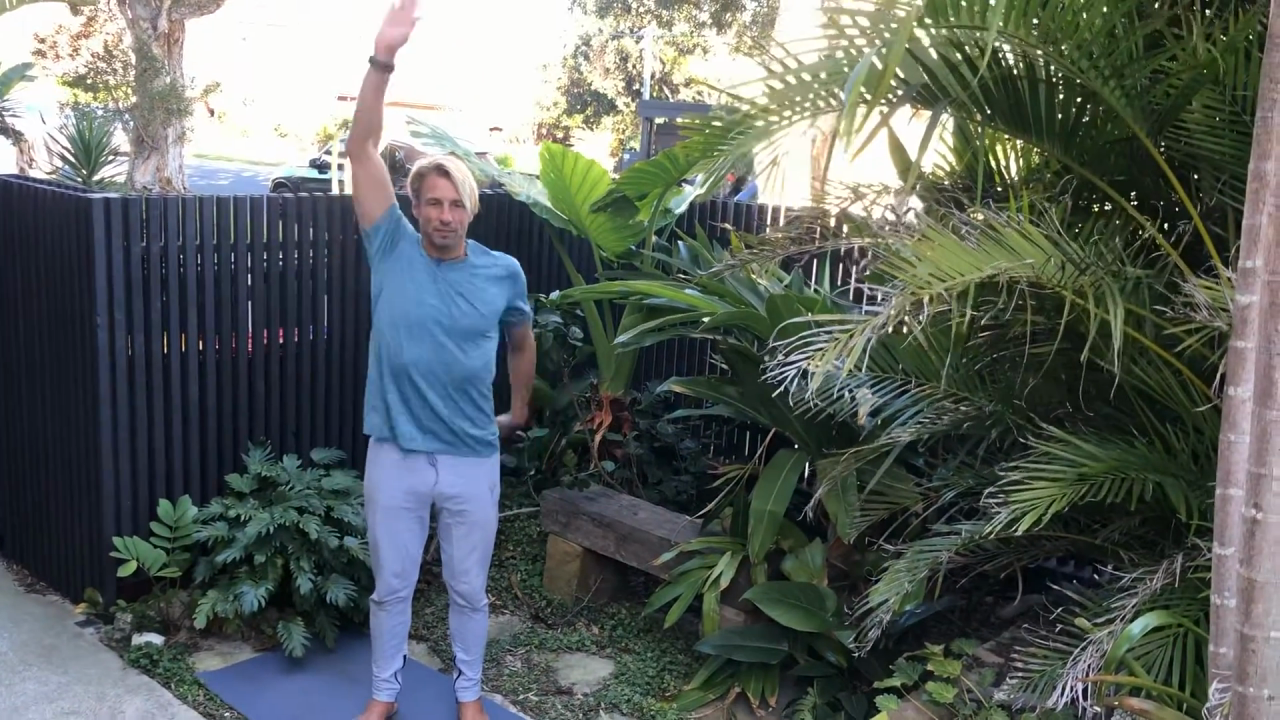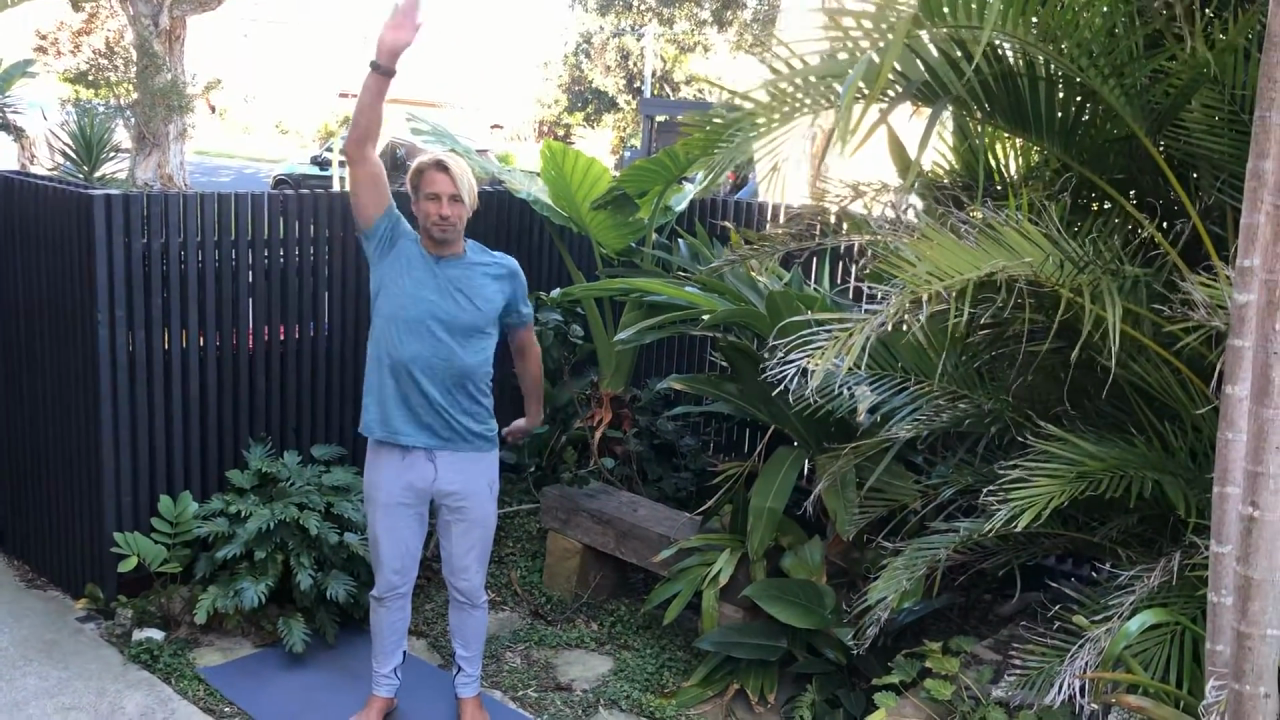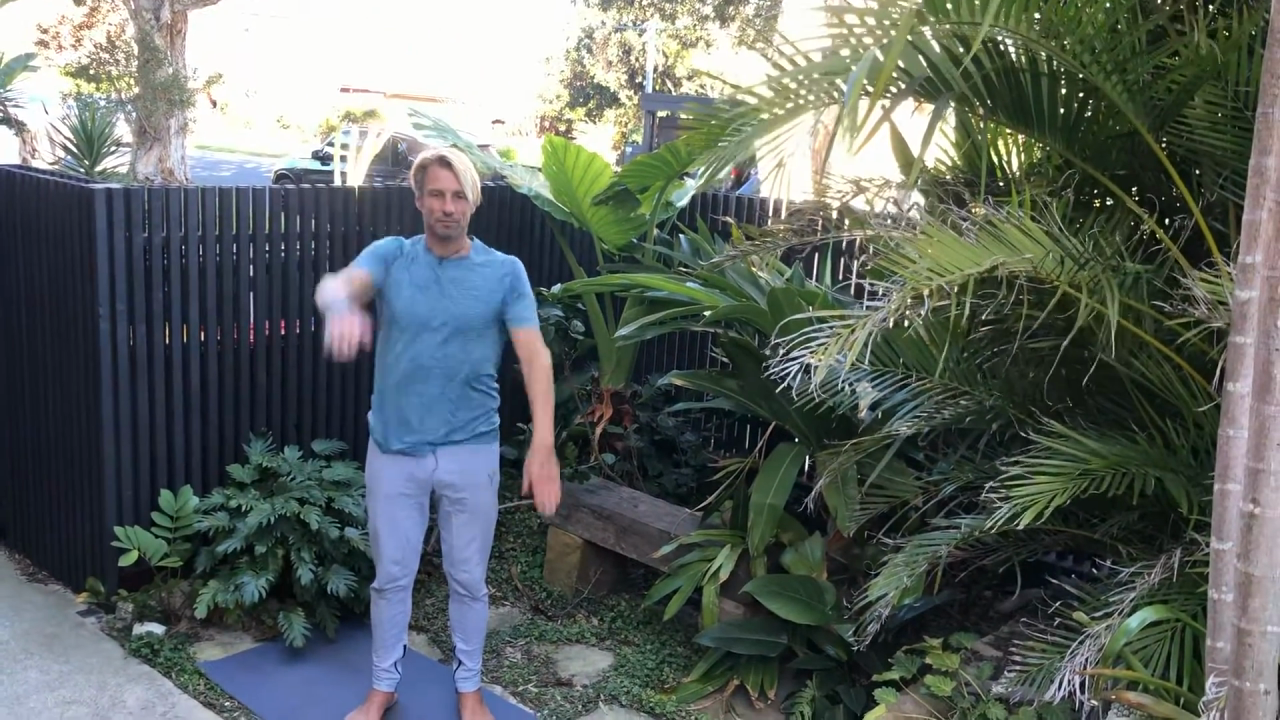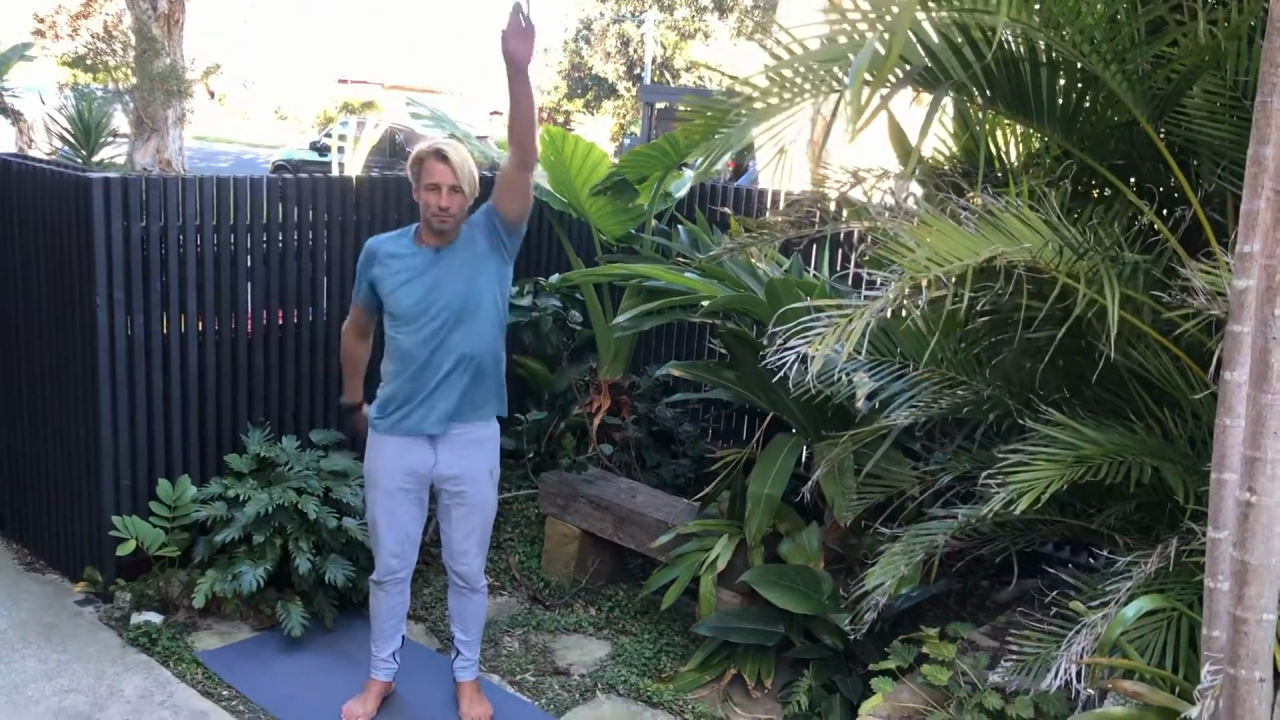
dt=0.3s
person 1, frame 1
left shoulder: (504, 272)
right shoulder: (392, 250)
left elbow: (521, 349)
right elbow: (362, 153)
left wrist: (519, 410)
right wrist: (384, 58)
left hip: (473, 463)
right hip: (395, 458)
left knee: (468, 591)
right knee: (391, 588)
person 1, frame 2
left shoulder: (502, 272)
right shoulder: (389, 250)
left elbow: (526, 349)
right elbow: (359, 161)
left wrist: (534, 411)
right wrist: (384, 66)
left hip: (470, 459)
right hip: (394, 455)
left knee: (467, 586)
right knee: (391, 583)
person 1, frame 3
left shoulder: (505, 271)
right shoulder: (390, 259)
left elbow: (534, 358)
right elbow: (337, 285)
left wrist: (543, 445)
right wrist: (339, 309)
left hip: (472, 452)
right hip: (394, 448)
left knee: (468, 578)
right knee: (391, 576)
person 1, frame 4
left shoulder: (493, 243)
right shoulder: (380, 253)
left elbow: (522, 157)
right elbow: (356, 331)
left wrist: (516, 69)
right wrist: (352, 401)
left hip: (470, 439)
right hip: (394, 438)
left knee: (467, 570)
right knee: (390, 568)
